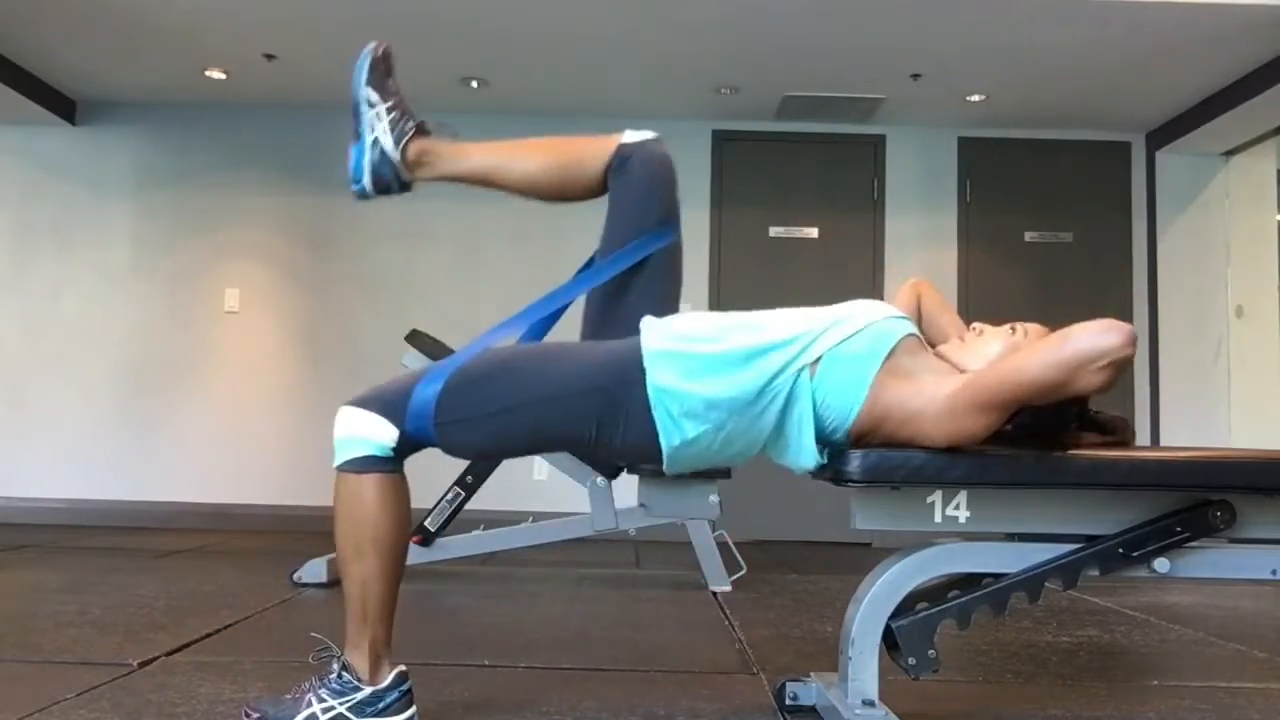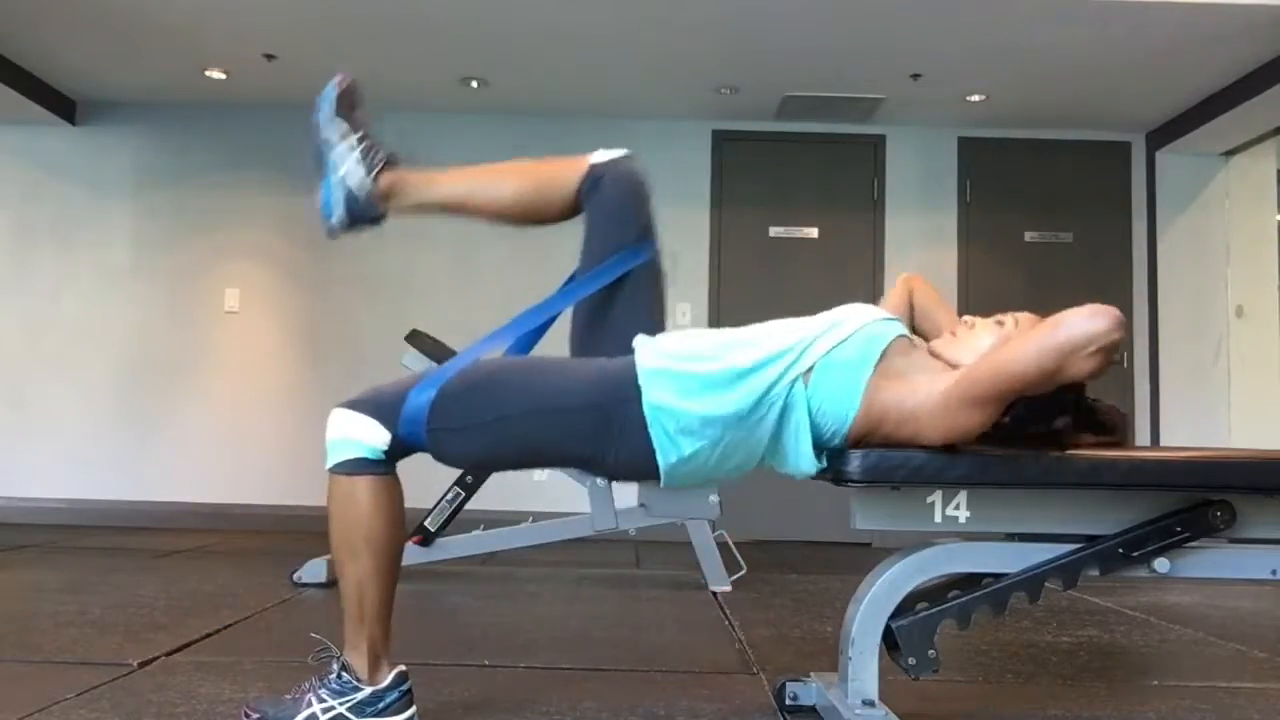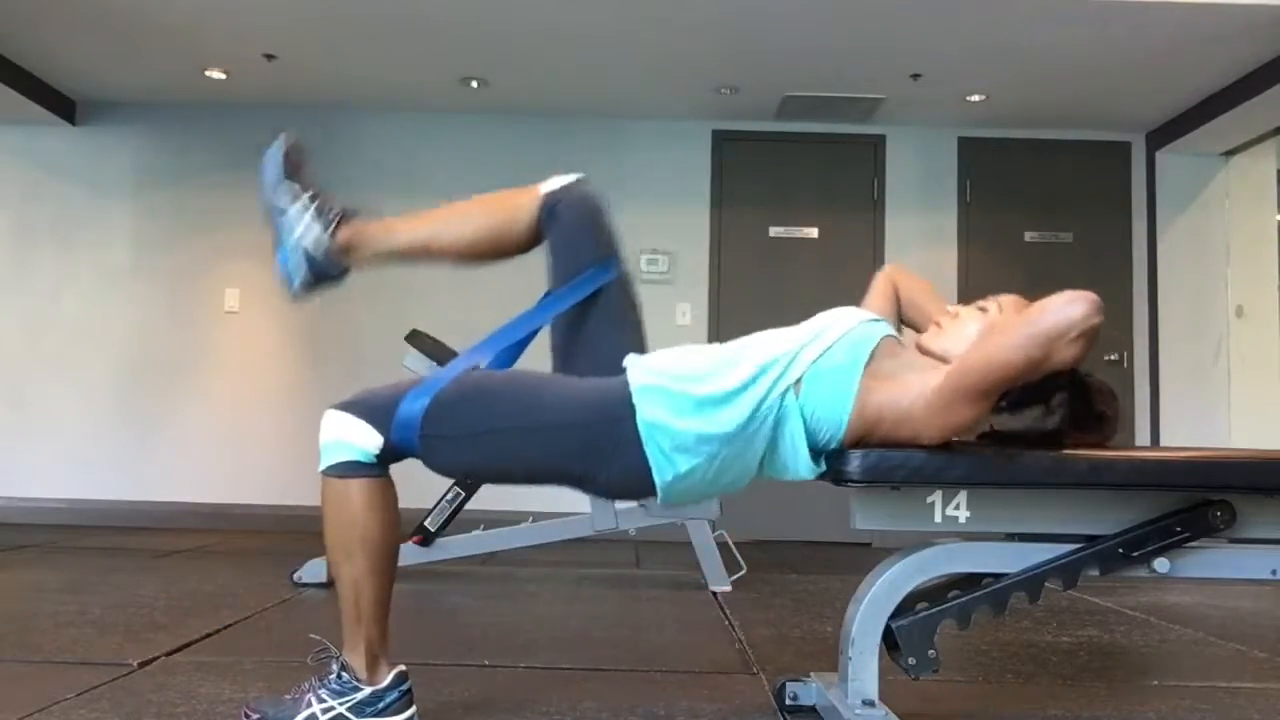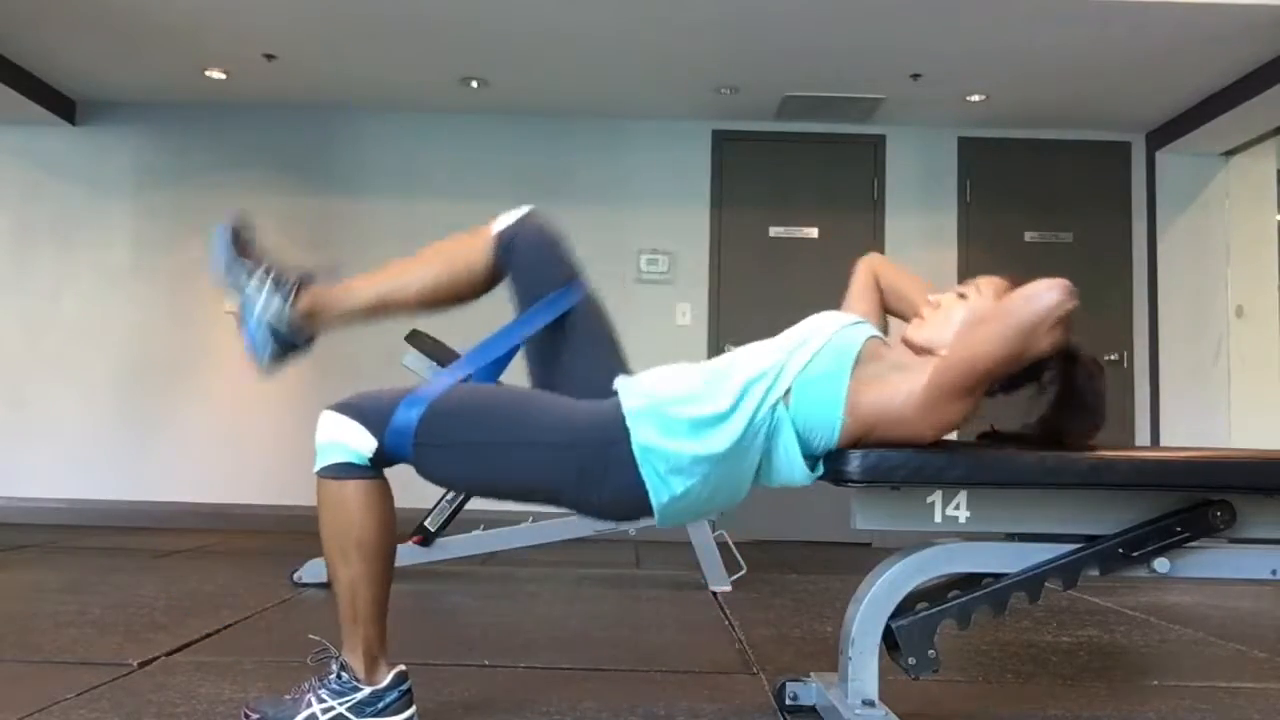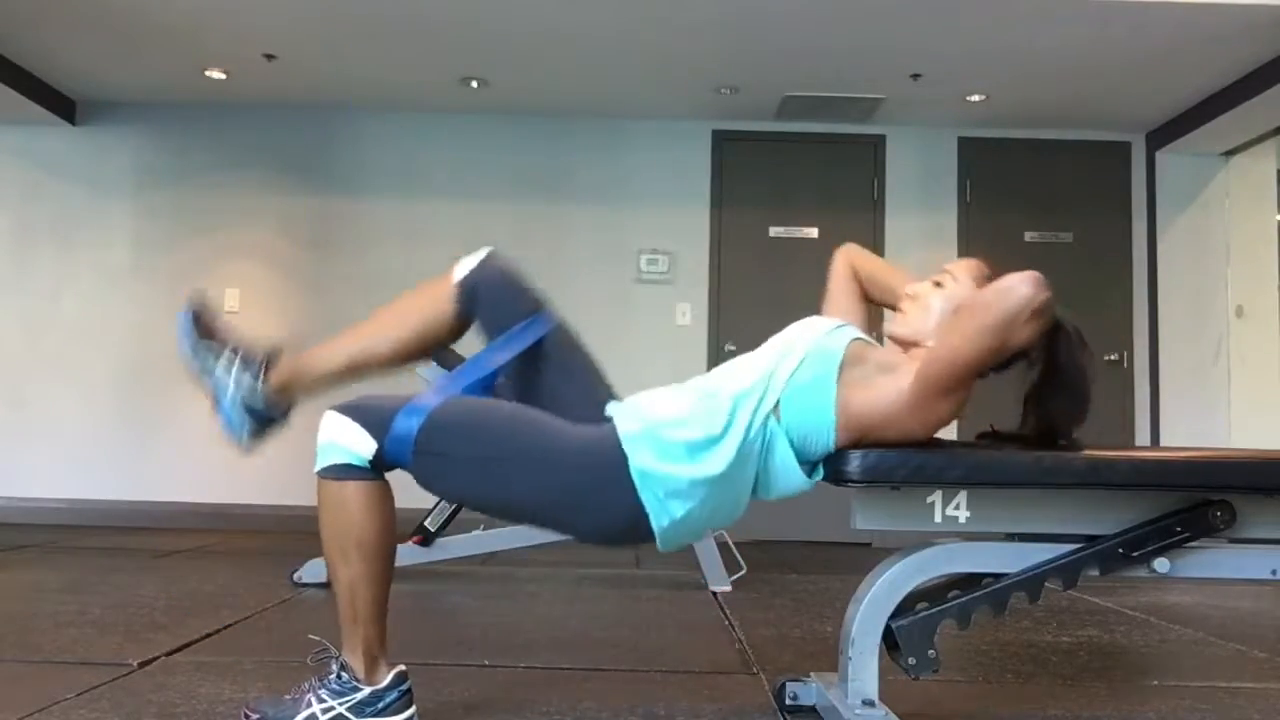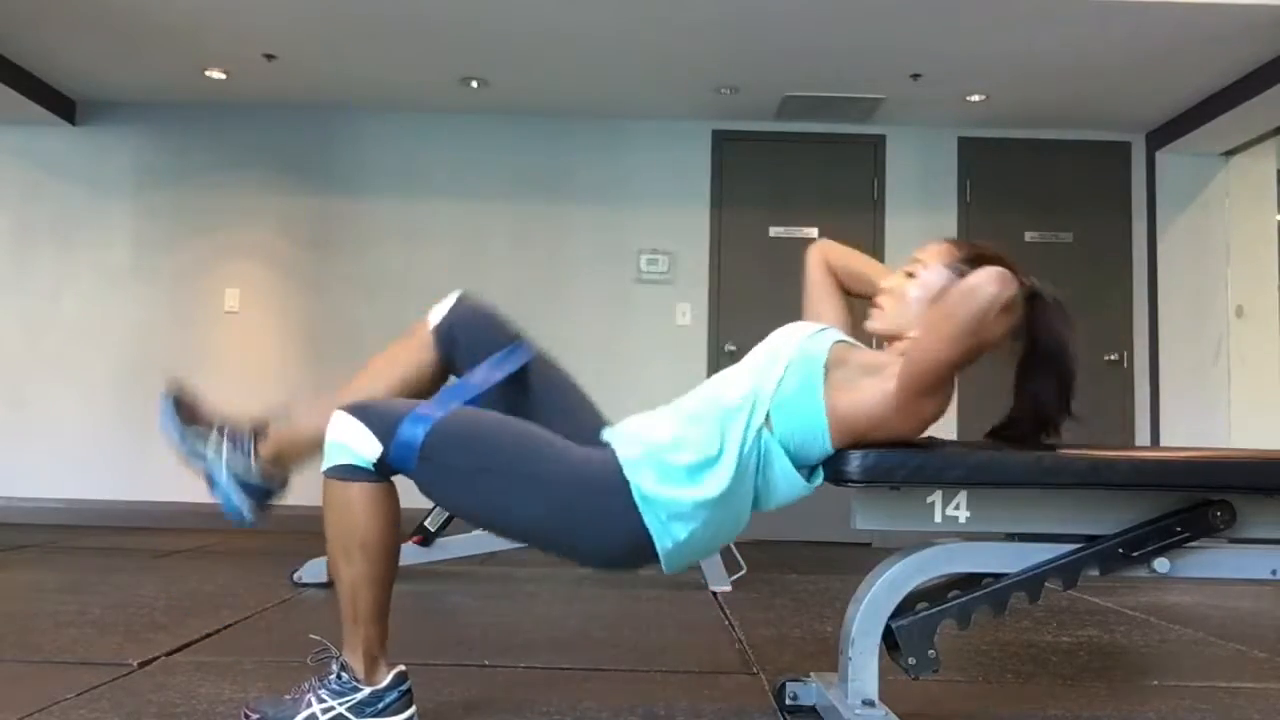
dt=0.1s
person 1, frame 1
left shoulder: (957, 407)
right shoulder: (926, 365)
left elbow: (1110, 339)
right elbow: (918, 287)
left wrist: (995, 348)
right wrist: (962, 332)
left hip: (644, 391)
right hip: (651, 359)
left knee: (369, 426)
right knee: (640, 161)
right ankle: (407, 156)
person 1, frame 2
left shoulder: (951, 403)
right shoulder: (921, 365)
left elbow: (1100, 325)
right elbow: (909, 283)
left wrist: (997, 351)
right wrist: (951, 333)
left hip: (637, 411)
right hip: (644, 374)
left knee: (362, 428)
right knee: (613, 180)
right ankle: (381, 187)
person 1, frame 3
left shoulder: (943, 403)
right shoulder: (896, 348)
left elbow: (1080, 312)
right elbow: (893, 273)
left wrist: (1002, 331)
right wrist: (945, 308)
left hip: (636, 428)
right hip: (637, 391)
left knee: (354, 431)
right knee: (569, 204)
right ankle: (338, 245)
person 1, frame 4
left shoulder: (931, 393)
right shoulder: (876, 346)
left elbow: (1053, 298)
right elbow: (871, 263)
left wrist: (968, 318)
right wrist: (930, 310)
left hip: (628, 454)
right hip: (624, 414)
left knee: (350, 431)
right knee: (524, 238)
right ankle: (301, 313)
person 1, frame 5
left shoulder: (920, 392)
right shoulder: (861, 353)
left elbow: (1024, 294)
right elbow: (849, 258)
left wrist: (946, 299)
right wrist: (917, 297)
left hip: (631, 479)
right hip: (624, 439)
left knee: (356, 430)
right knee: (486, 279)
right ankle: (272, 384)
person 1, frame 6
left shoulder: (904, 392)
right shoulder: (845, 355)
left elbow: (996, 287)
right elbow: (822, 251)
left wrist: (941, 287)
right wrist: (893, 291)
left hip: (625, 500)
right hip: (617, 458)
left knee: (362, 429)
right knee: (461, 324)
right ankle: (261, 458)
